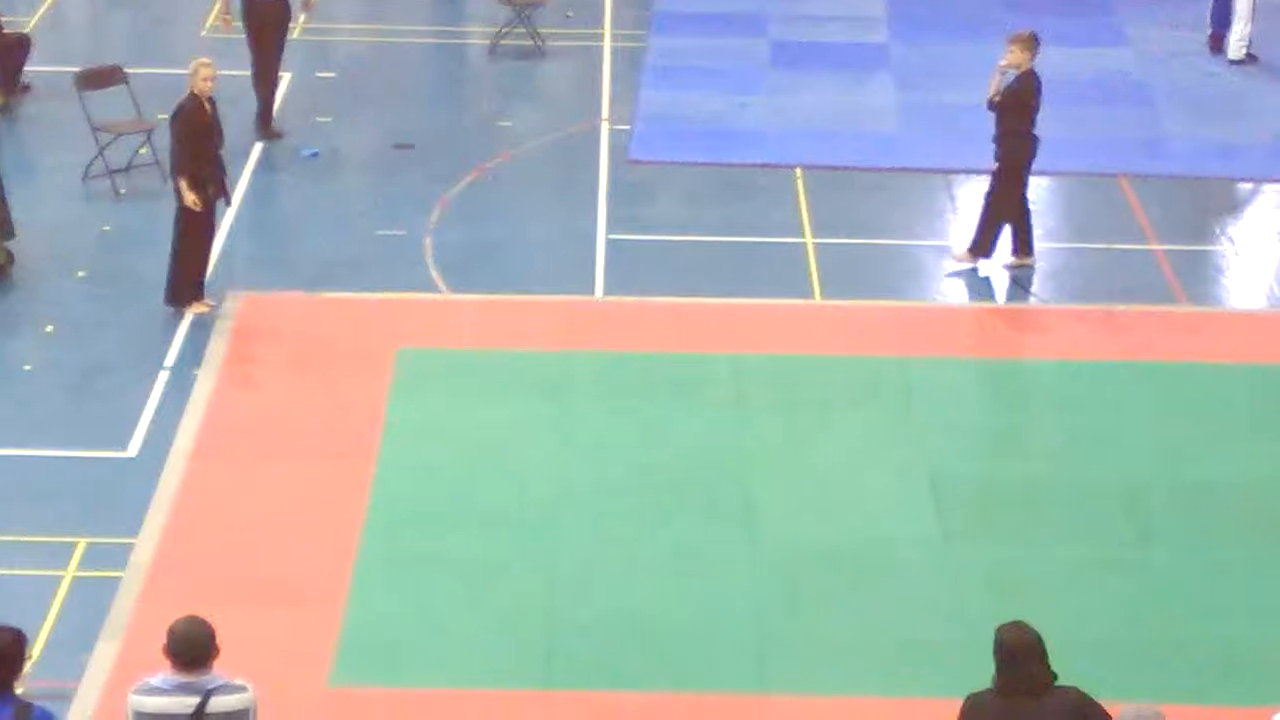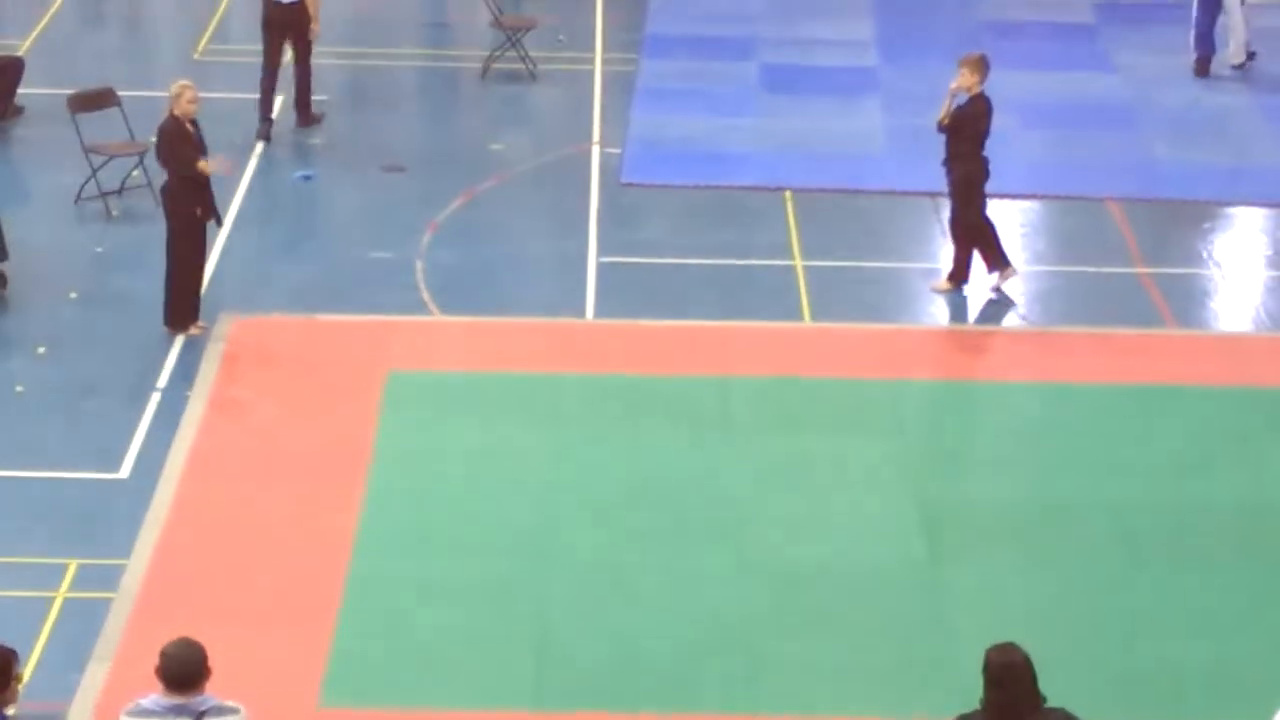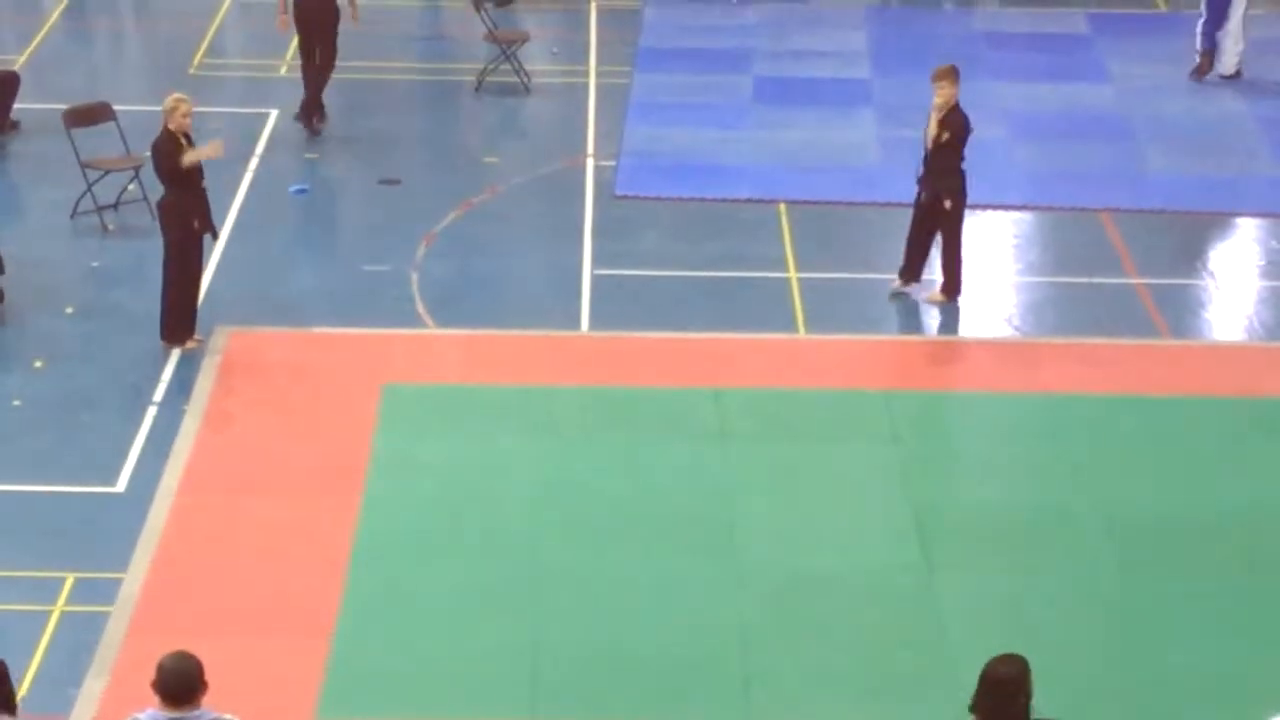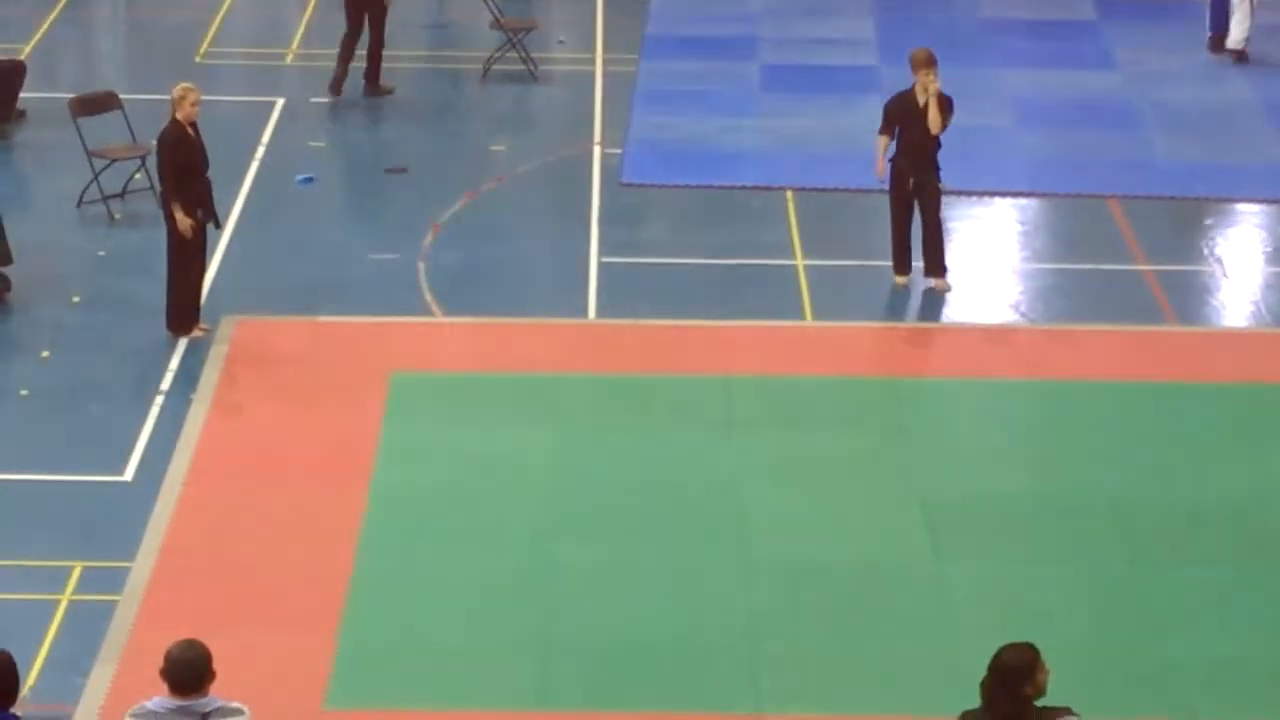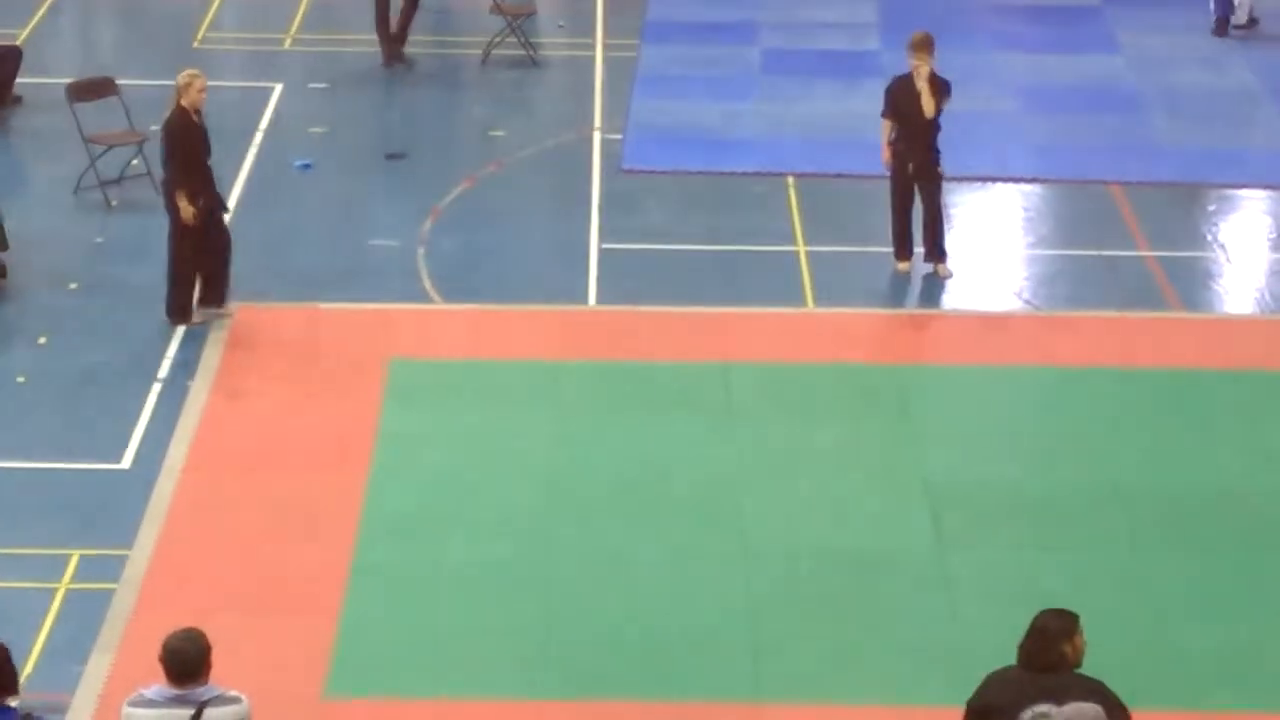
dt=0.7s
person 1, frame 1
left shoulder: (209, 104)
right shoulder: (185, 110)
right elbow: (178, 154)
left wrist: (218, 180)
right wrist: (185, 190)
left hip: (208, 180)
right hip: (192, 183)
left knee: (204, 238)
right knee: (188, 239)
left ankle: (196, 293)
right ankle: (182, 298)
person 1, frame 2
left shoulder: (192, 126)
right shoulder: (168, 131)
right elbow: (178, 163)
right wrist: (207, 166)
left hip: (195, 198)
right hip: (179, 201)
left knee: (196, 260)
right knee: (181, 261)
left ankle: (189, 316)
right ankle: (178, 321)
person 1, frame 3
left shoulder: (184, 140)
right shoulder: (162, 144)
right elbow: (174, 164)
right wrist: (202, 153)
left hip: (191, 212)
right hip: (176, 215)
left knee: (192, 274)
right knee: (178, 274)
left ankle: (186, 330)
right ankle: (174, 335)
person 1, frame 4
left shoulder: (192, 129)
right shoulder: (170, 137)
right elbow: (168, 181)
left wrist: (204, 207)
right wrist: (178, 214)
left hip: (196, 206)
right hip: (181, 209)
left knee: (196, 264)
right knee: (182, 265)
left ankle: (192, 319)
right ankle: (180, 324)
person 1, frame 5
left shoulder: (196, 116)
right shoulder: (175, 124)
right elbow: (172, 168)
left wrist: (208, 192)
right wrist: (182, 202)
left hip: (201, 191)
right hip: (184, 196)
left knee: (219, 242)
right knee: (185, 253)
left ankle: (212, 300)
right ankle: (180, 312)
person 2, frame 1
left shoulder: (1023, 85)
right shoulder: (1028, 81)
left elbow: (993, 103)
right elbow: (1005, 104)
left wrist: (998, 75)
right wrist: (1004, 76)
left hip: (1015, 148)
right hip: (1019, 146)
left knee: (997, 200)
right knee: (1015, 201)
left ankle: (976, 251)
right ankle: (1024, 252)
person 2, frame 2
left shoulder: (972, 108)
right shoulder: (980, 104)
left elbow: (942, 125)
right elbow: (956, 126)
left wrist: (950, 97)
right wrist: (954, 98)
left hip: (966, 172)
right hip: (971, 169)
left knee: (961, 224)
right knee: (977, 220)
left ankle: (957, 278)
right ankle: (1002, 265)
person 2, frame 3
left shoulder: (959, 120)
right shoulder: (940, 113)
left elbow: (933, 143)
left wrist: (935, 114)
left hip: (950, 185)
right hip: (931, 181)
left knee: (950, 237)
right knee: (919, 230)
left ankle: (949, 290)
right ankle: (907, 277)
person 2, frame 4
left shoulder: (944, 102)
right shoulder: (899, 101)
left elbow: (935, 129)
right elbow: (886, 132)
left wrist: (933, 98)
right wrist: (880, 161)
left hip: (928, 168)
right hip: (902, 167)
left knee: (932, 221)
right knee: (901, 221)
left ankle: (938, 273)
right ankle: (901, 270)
person 2, frame 5
left shoulder: (940, 85)
right shoulder: (898, 85)
left elbow: (930, 113)
right elbow: (889, 118)
left wrist: (924, 82)
right wrist: (886, 147)
left hip: (927, 152)
right hip: (902, 152)
left knee: (933, 206)
right knee: (901, 205)
left ankle: (937, 258)
right ankle: (903, 255)
